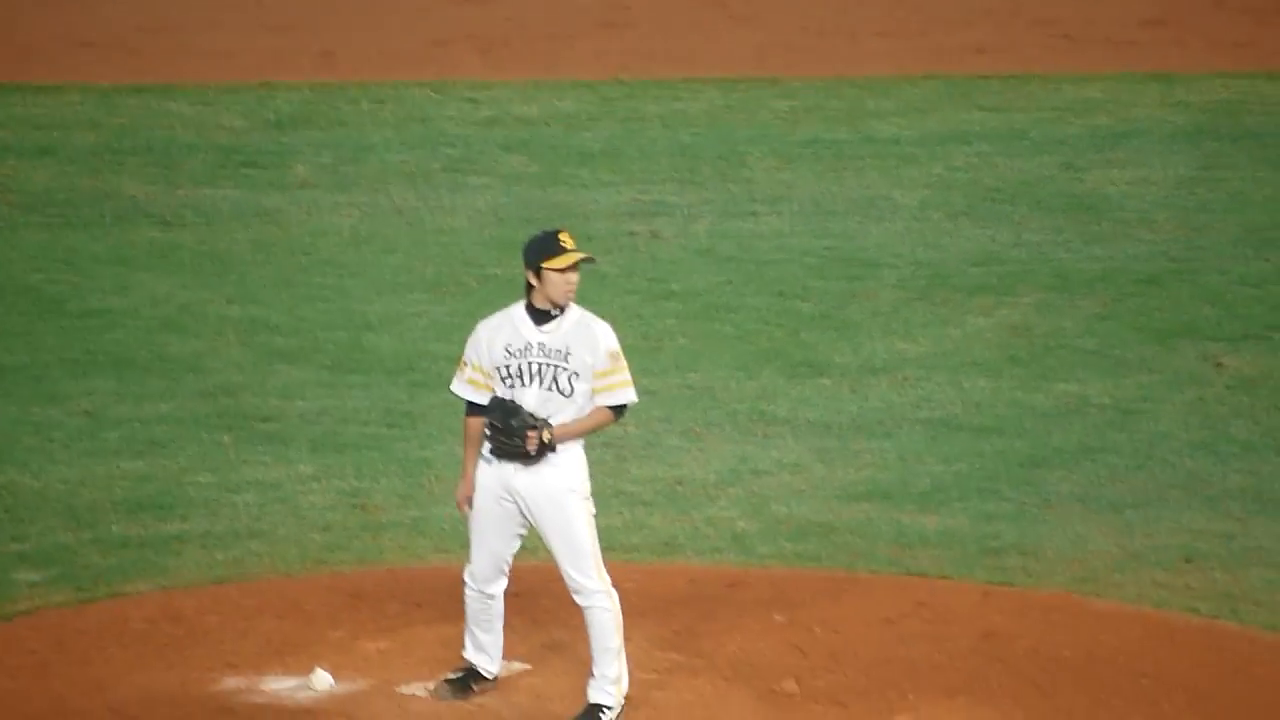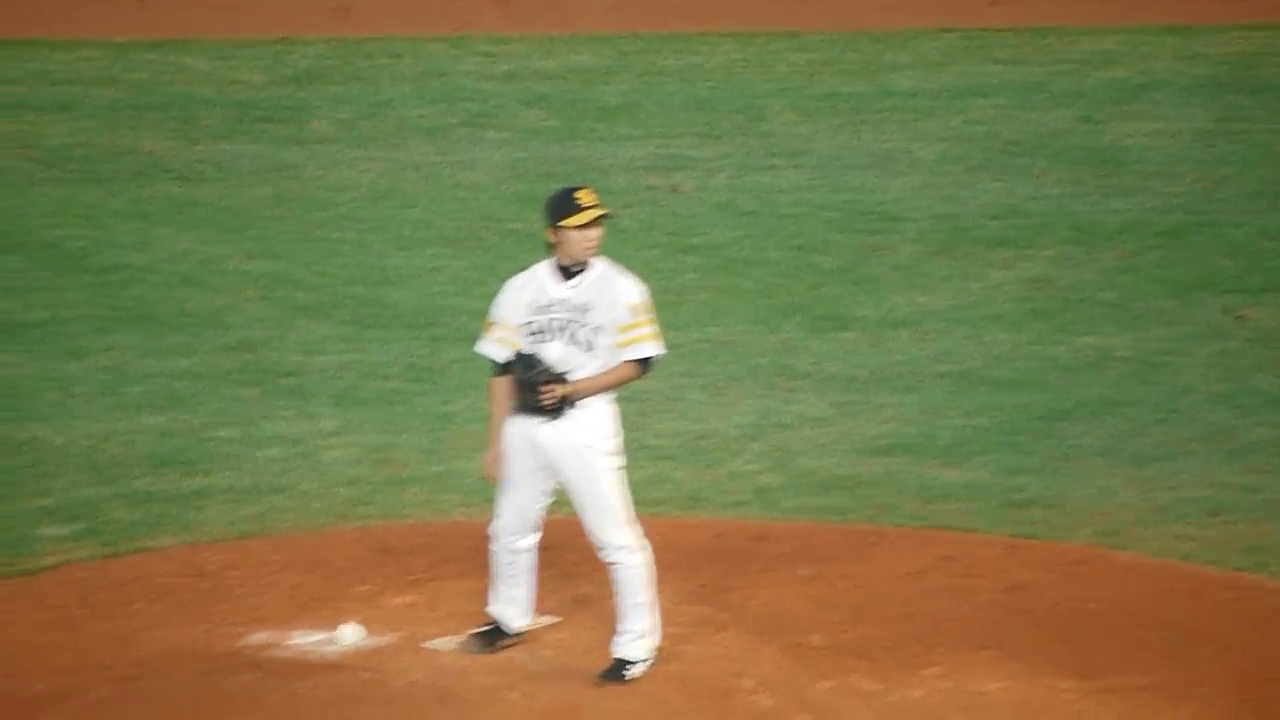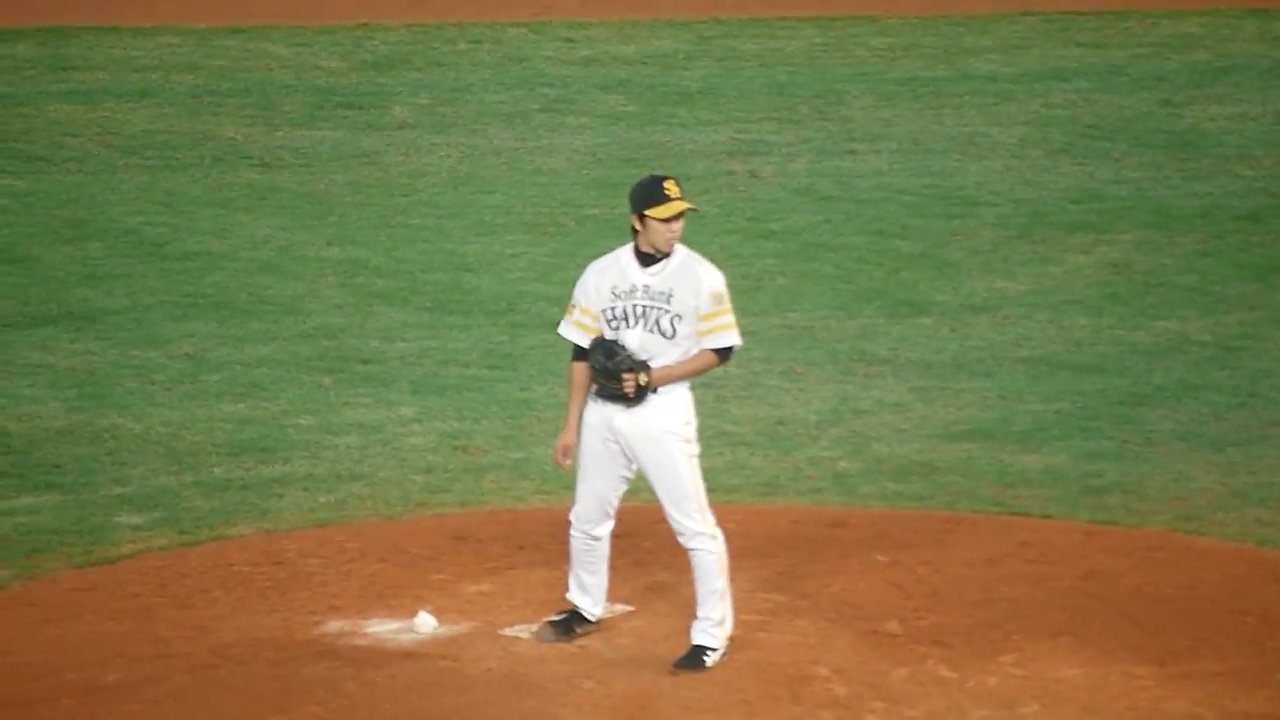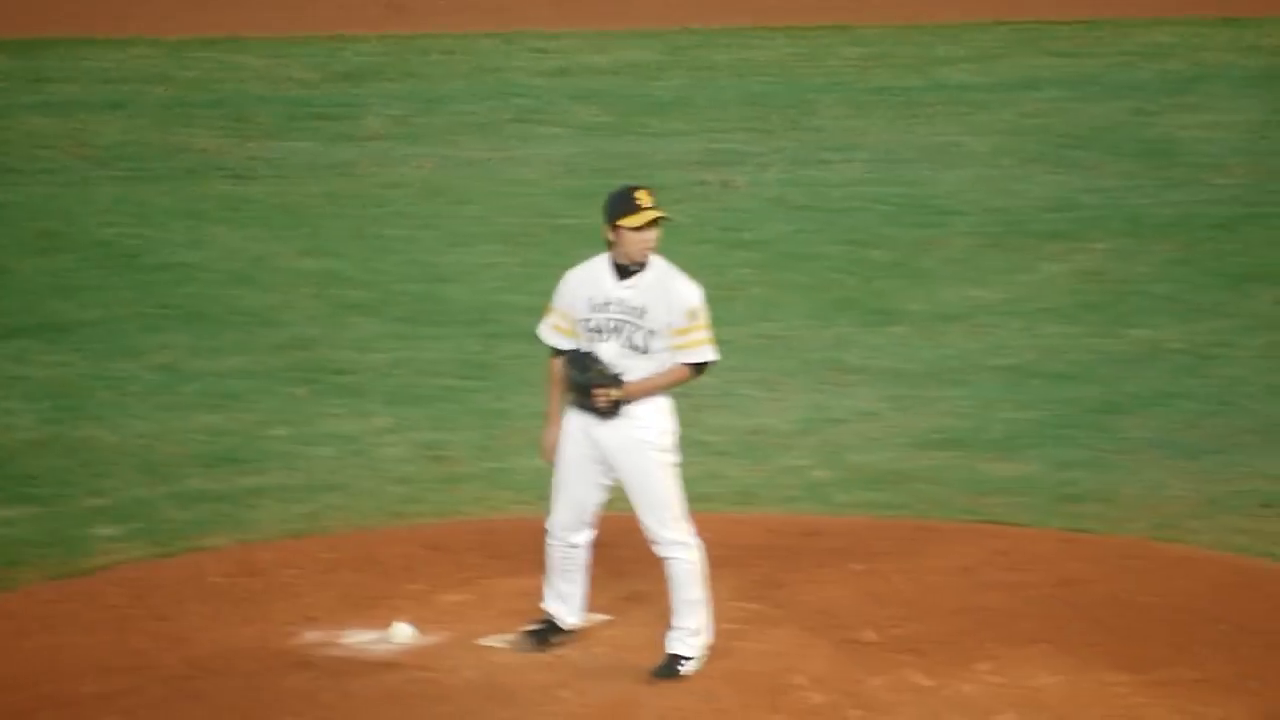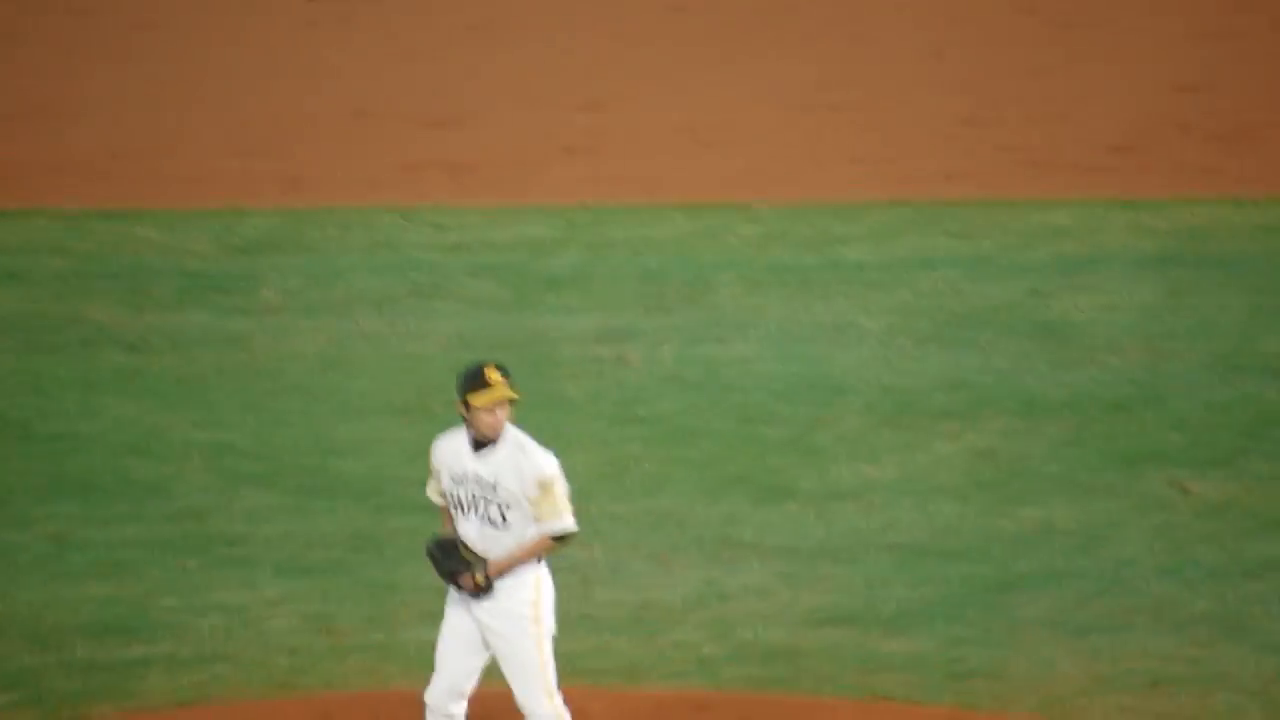
dt=0.5s
person 1, frame 1
left shoulder: (594, 333)
right shoulder: (491, 331)
left elbow: (613, 406)
right elbow: (476, 407)
left wrist: (553, 435)
right wrist: (468, 473)
left hip: (558, 472)
right hip: (497, 471)
left knee: (589, 583)
right knee: (482, 575)
right ankle: (483, 665)
person 1, frame 2
left shoulder: (620, 287)
right shoulder: (520, 288)
left elbow: (638, 362)
right elbow: (502, 368)
left wrist: (573, 389)
right wrist: (495, 439)
left hip: (586, 425)
right hip: (526, 425)
left knee: (617, 538)
right knee: (510, 529)
left ankle: (635, 644)
right ankle: (508, 620)
person 1, frame 3
left shoulder: (702, 275)
right shoulder: (600, 273)
left elbow: (718, 350)
right elbow: (582, 352)
left wrist: (654, 376)
right wrist: (572, 423)
left hip: (664, 411)
right hip: (603, 411)
left knee: (695, 526)
right knee: (588, 518)
left ankle: (712, 632)
right ankle: (585, 609)
person 1, frame 4
left shoulder: (678, 289)
right shoulder: (578, 280)
left elbow: (694, 363)
right elbow: (561, 354)
left wrist: (629, 390)
right wrist: (554, 421)
left hip: (643, 421)
right hip: (582, 420)
left knee: (671, 533)
right knee: (565, 525)
left ankle: (688, 641)
right ankle: (562, 617)
person 1, frame 5
left shoulder: (534, 460)
right shoulder: (445, 448)
left elbow: (557, 531)
left wrist: (496, 569)
left hip: (519, 591)
right hip: (466, 591)
